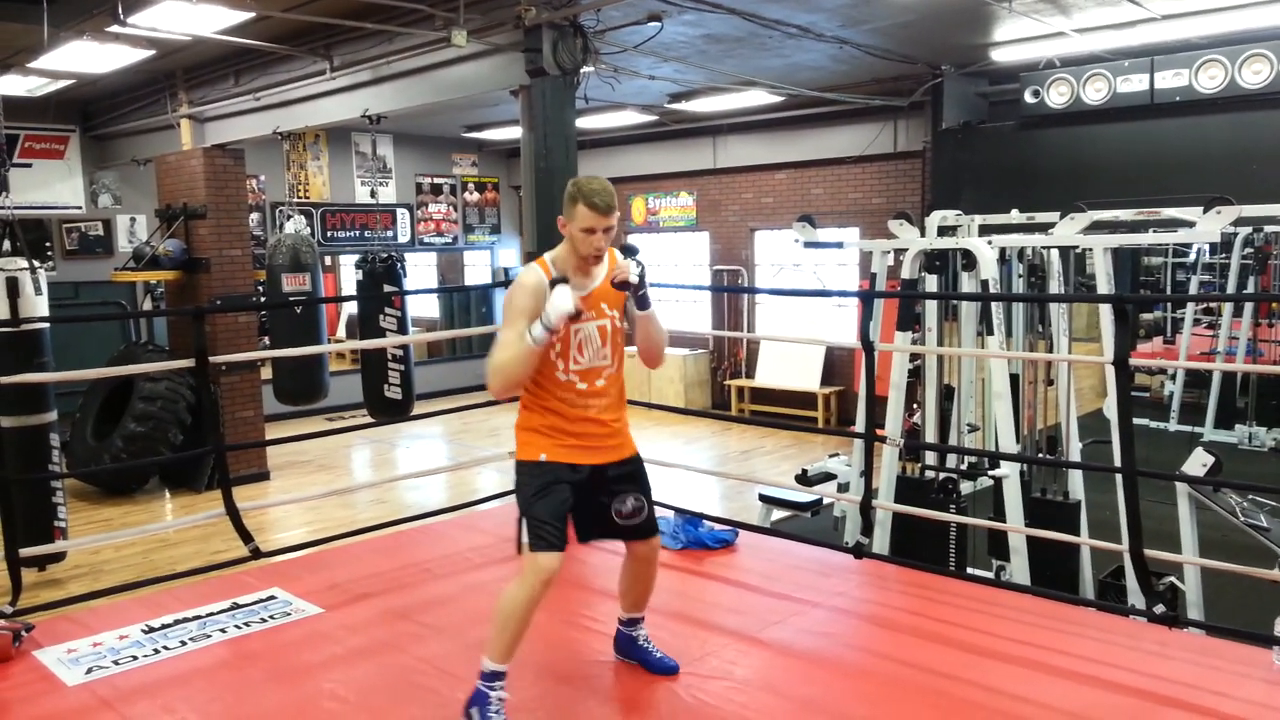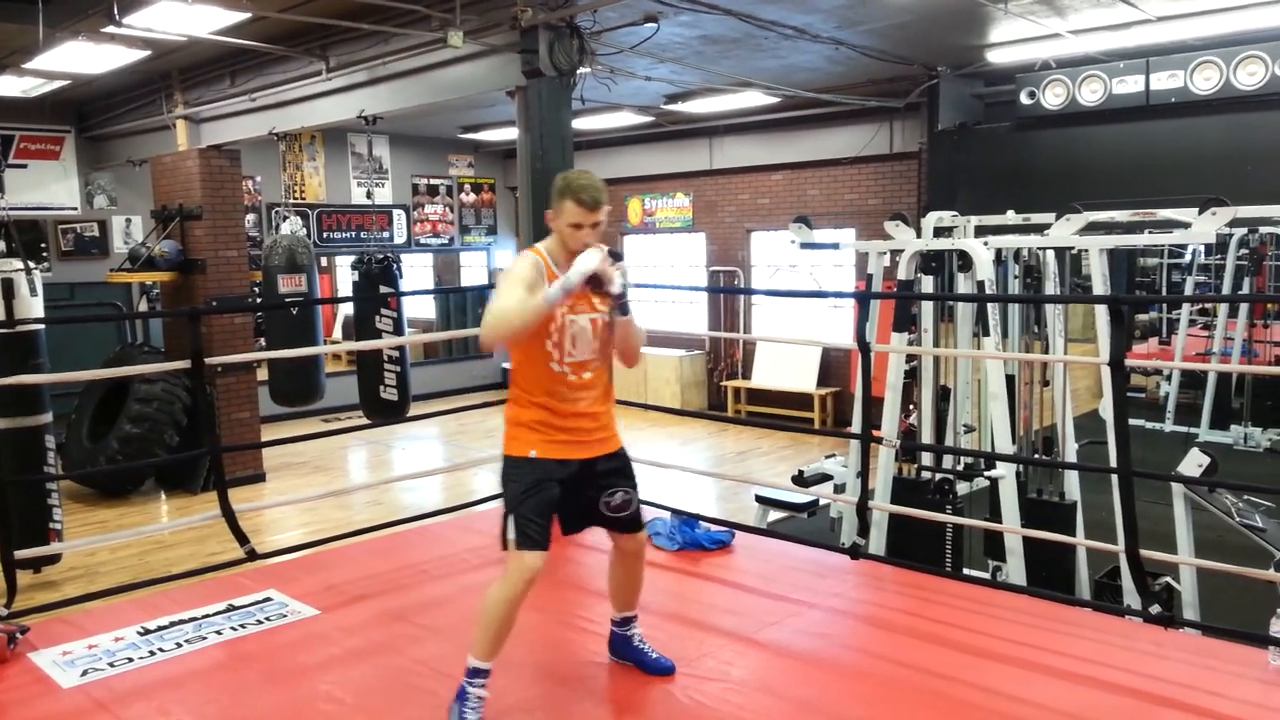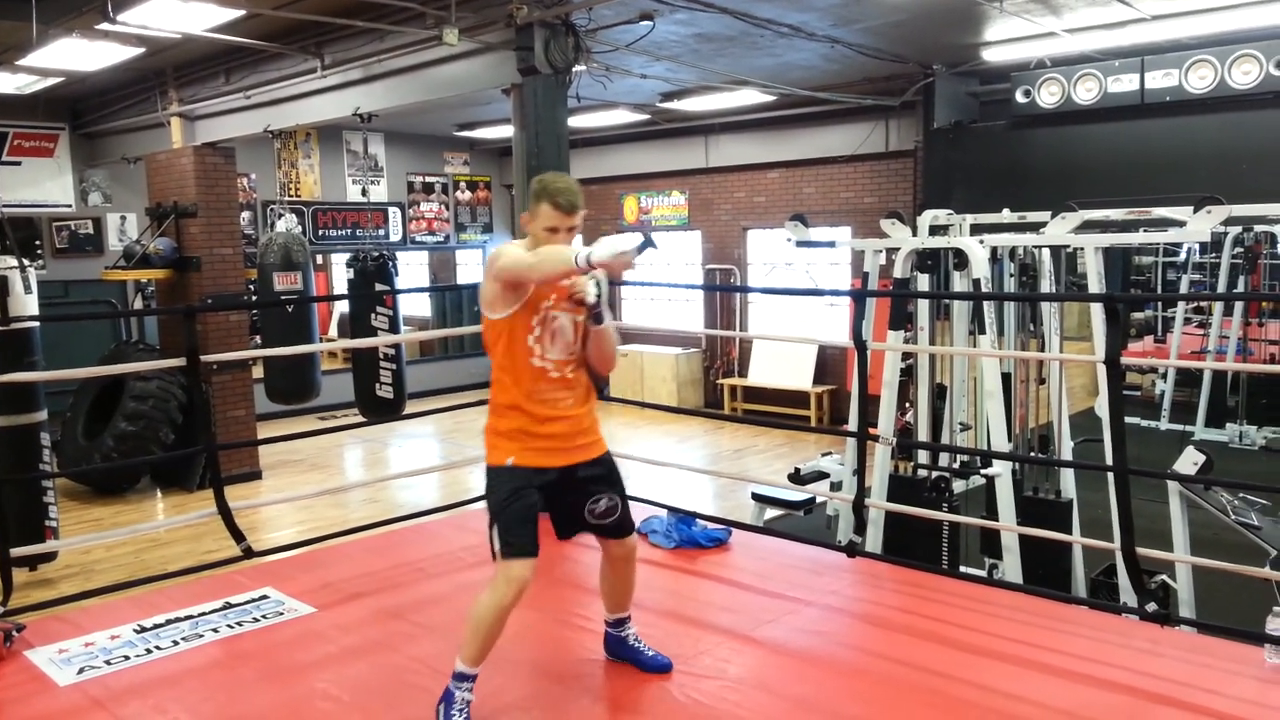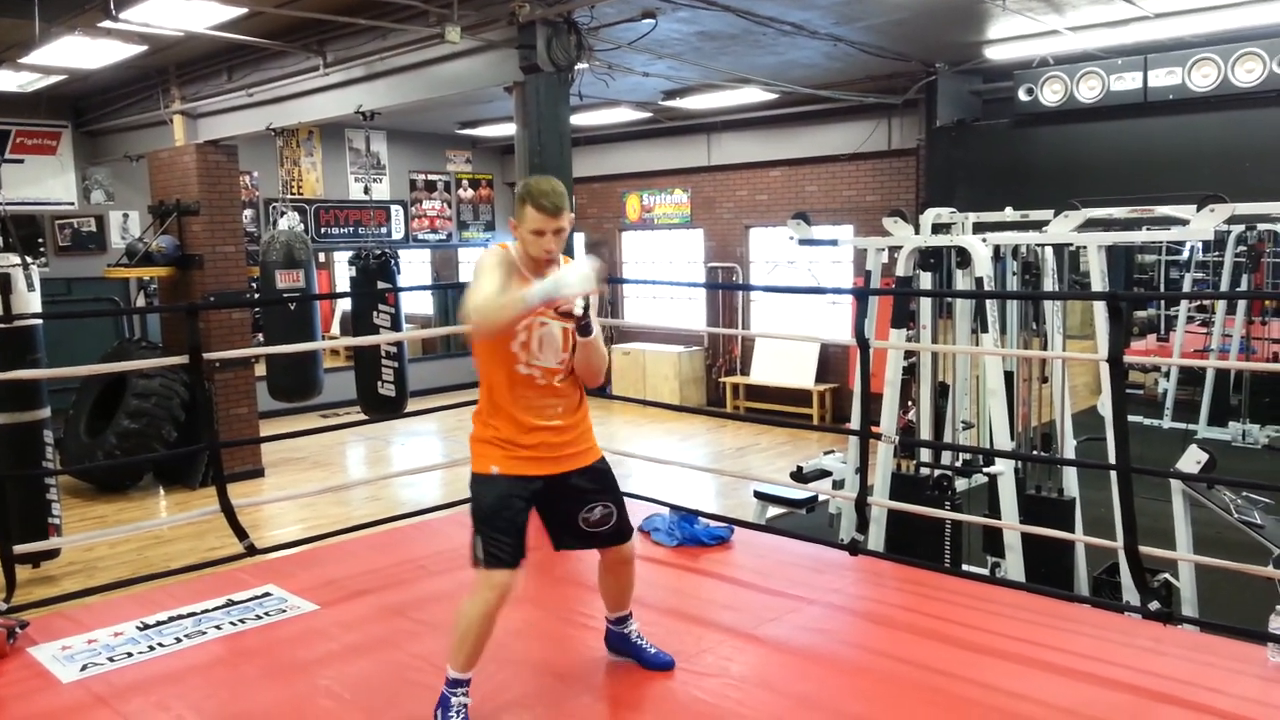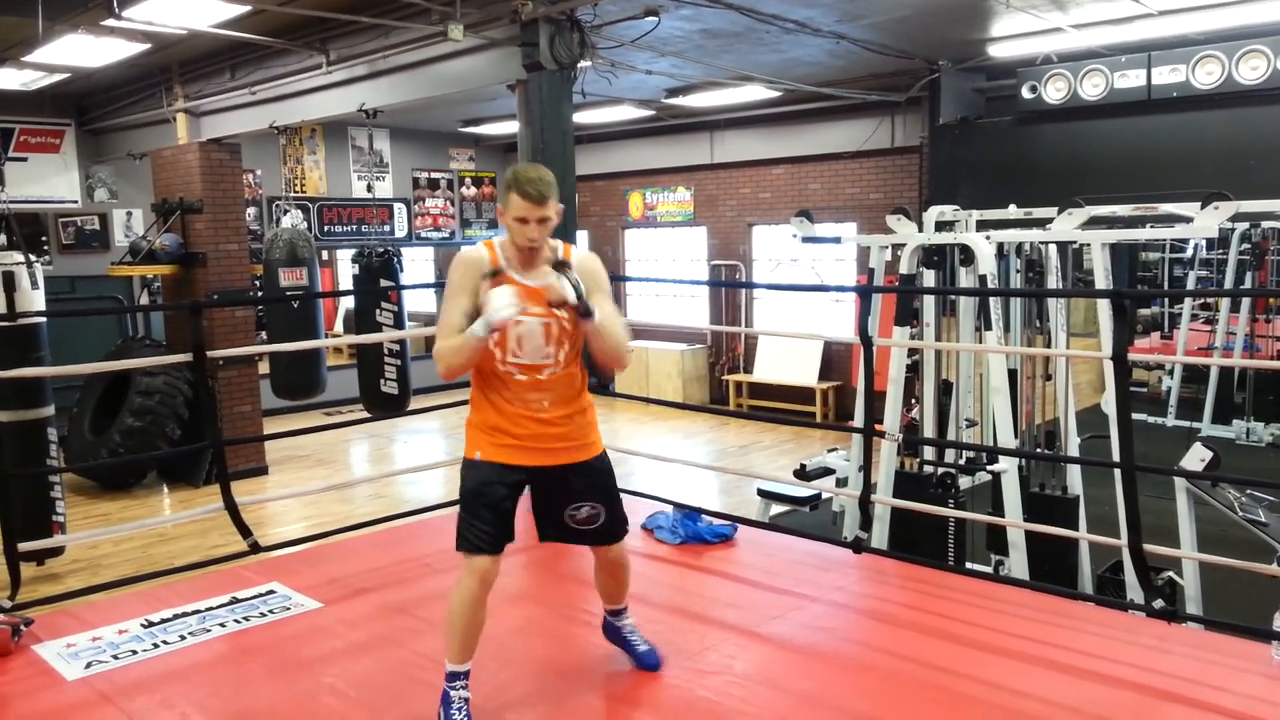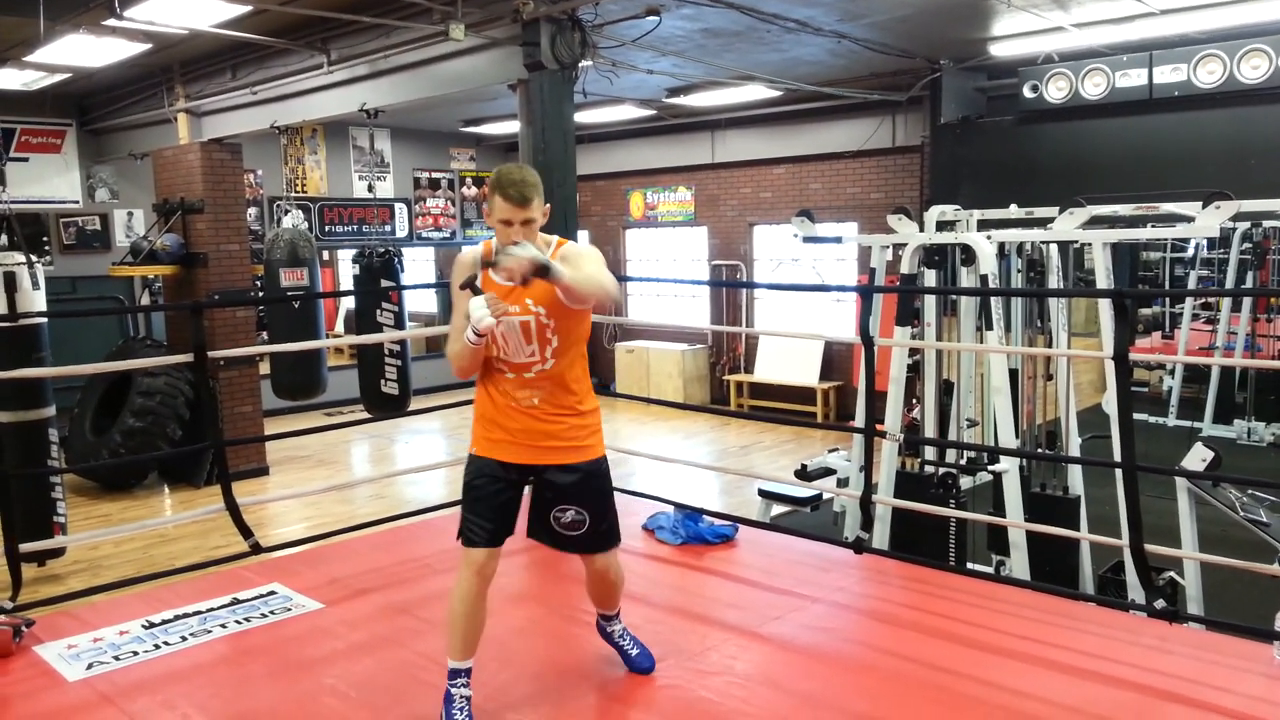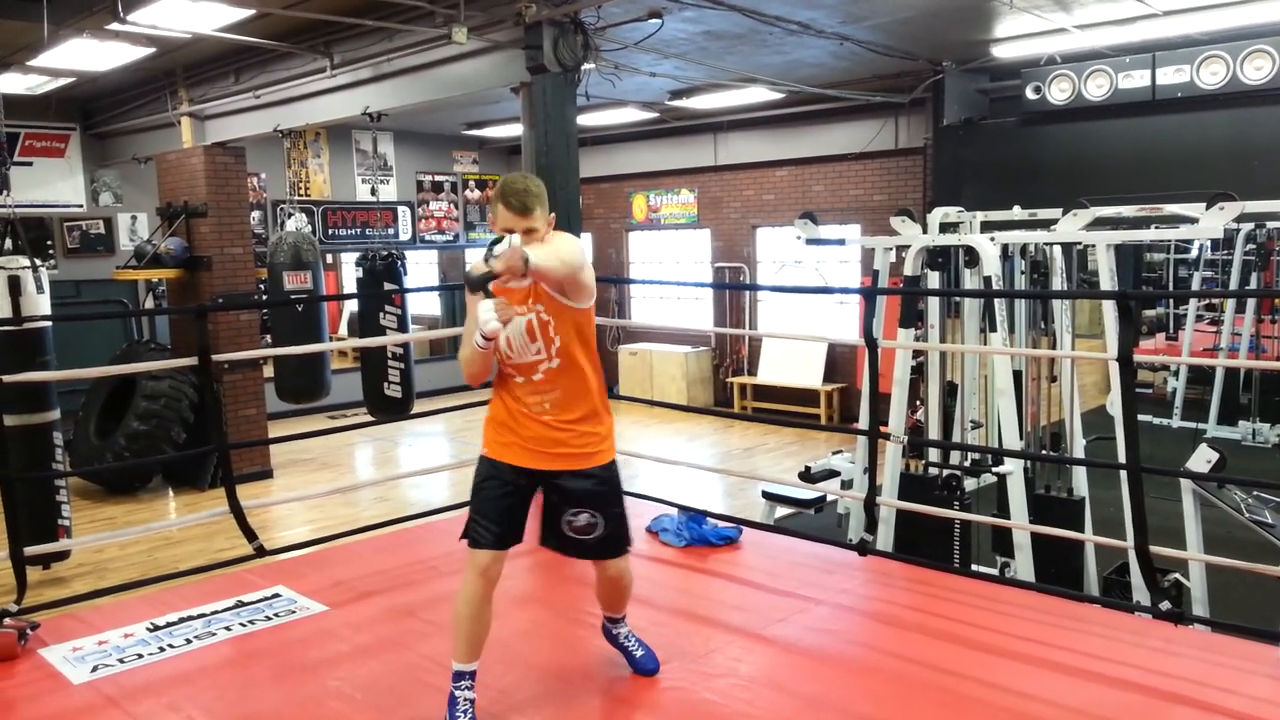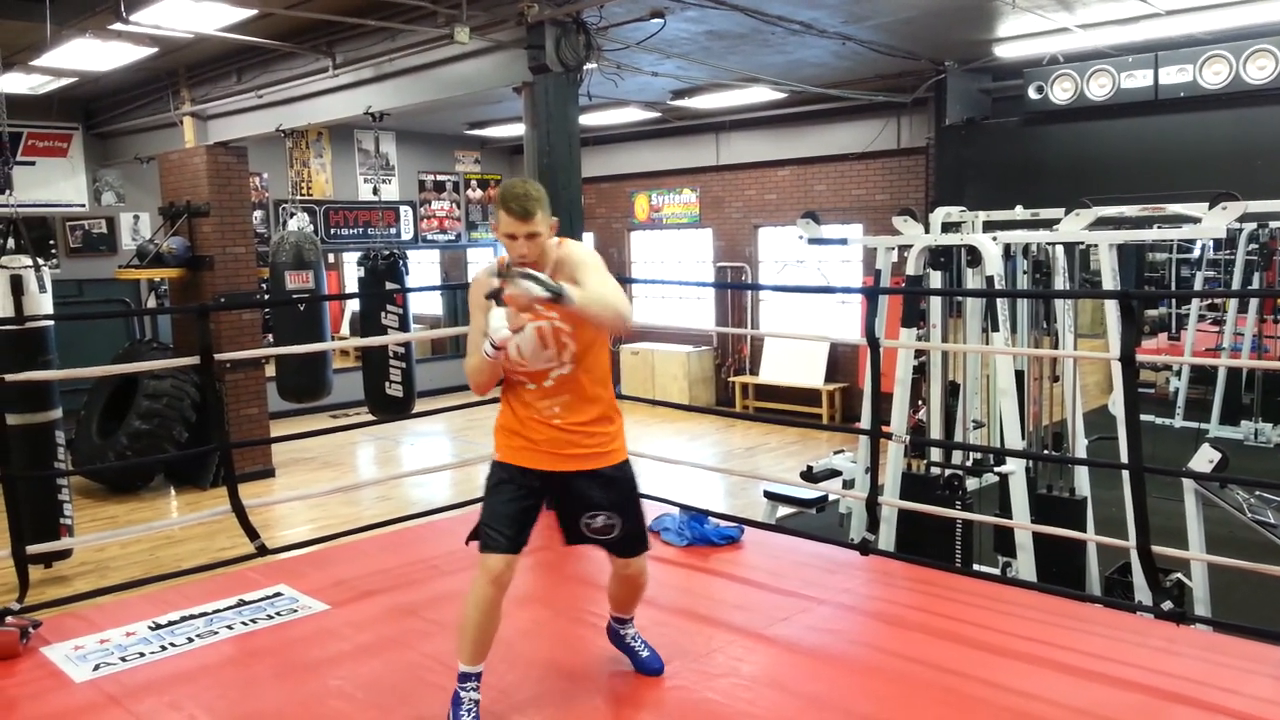
dt=0.1s
person 1, frame 1
left shoulder: (622, 267)
right shoulder: (532, 284)
left elbow: (654, 357)
right elbow: (498, 383)
left wrist: (639, 298)
right wrist: (550, 321)
left hip: (612, 443)
right hip: (548, 447)
left knee: (647, 545)
right knee: (539, 568)
left ankle: (630, 634)
person 1, frame 2
left shoulder: (604, 266)
right shoulder: (526, 270)
left elbow: (631, 356)
right elbow: (498, 331)
left wrist: (620, 300)
right wrist: (572, 278)
left hip: (598, 436)
right hip: (535, 442)
left knee: (632, 538)
right knee: (524, 565)
left ankle: (624, 635)
person 1, frame 3
left shoulder: (587, 266)
right shoulder: (506, 261)
left elbow: (604, 364)
right elbow: (525, 267)
left wrist: (597, 310)
right wrist: (598, 254)
left hip: (581, 442)
right hip: (517, 449)
left knee: (622, 543)
right knee: (513, 576)
left ankle: (618, 634)
person 1, frame 4
left shoulder: (580, 275)
right shoulder: (491, 267)
left elbow: (594, 376)
right elbow: (477, 319)
left wrist: (584, 324)
right wrist: (552, 287)
left hip: (573, 449)
right hip: (503, 456)
left knee: (618, 549)
right knee: (494, 583)
left ankle: (620, 632)
person 1, frame 5
left shoulder: (583, 265)
right shoulder: (474, 264)
left elbow: (617, 358)
right elbow: (445, 365)
left wrist: (582, 306)
right wrist: (486, 324)
left hip: (573, 441)
right hip: (496, 445)
left knee: (612, 549)
right knee: (478, 570)
left ankle: (616, 622)
person 1, frame 6
left shoulder: (570, 255)
right shoulder: (470, 264)
left elbow: (607, 294)
right elbow: (460, 368)
left wrist: (541, 264)
right wrist: (475, 327)
left hip: (570, 441)
right hip: (495, 442)
left knee: (602, 559)
right knee: (477, 564)
left ankle: (611, 625)
person 1, frame 7
left shoulder: (566, 250)
right shoulder: (486, 274)
left elbow: (569, 269)
right elbow: (472, 374)
left wrist: (527, 261)
right wrist: (483, 331)
left hip: (583, 447)
right hip: (508, 447)
left knee: (612, 565)
right knee: (482, 566)
left ankle: (616, 627)
person 1, frame 8
left shoulder: (575, 260)
right shoulder: (487, 286)
left elbow: (621, 319)
right elbow: (480, 382)
left wrist: (557, 291)
right wrist: (492, 341)
left hip: (596, 450)
right hip: (521, 450)
left knee: (631, 561)
right knee: (493, 570)
left ankle: (621, 629)
